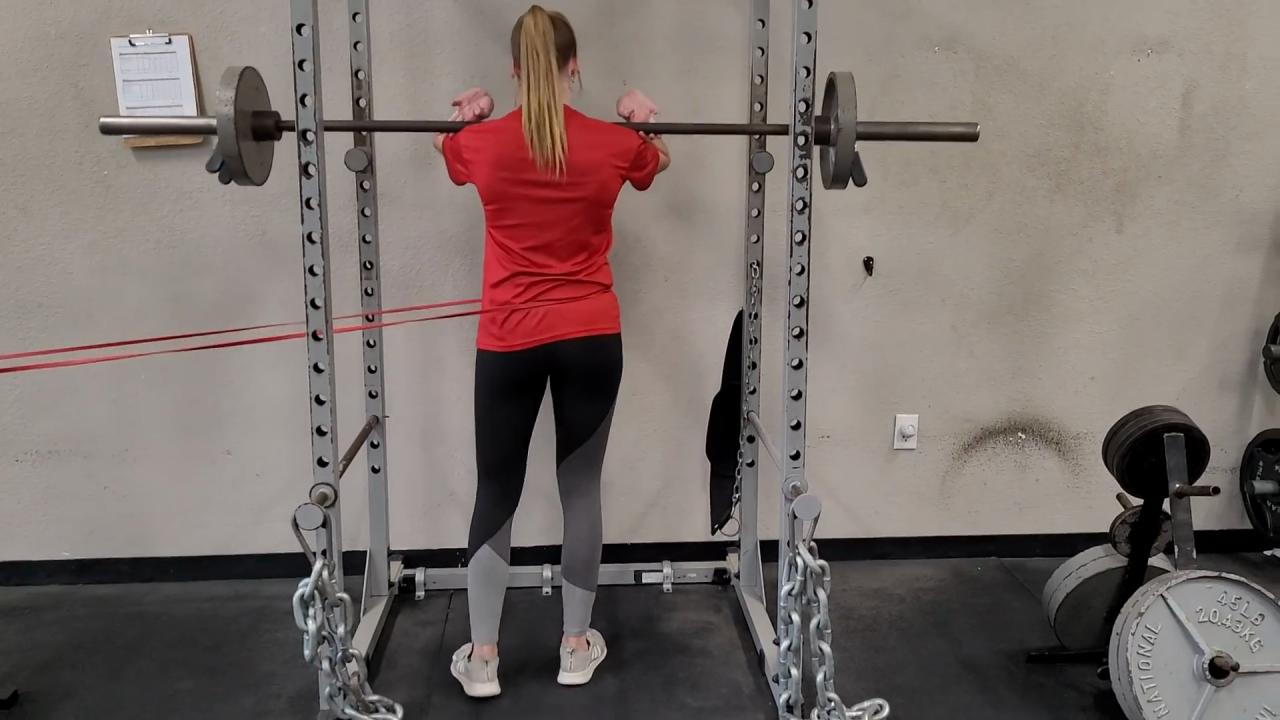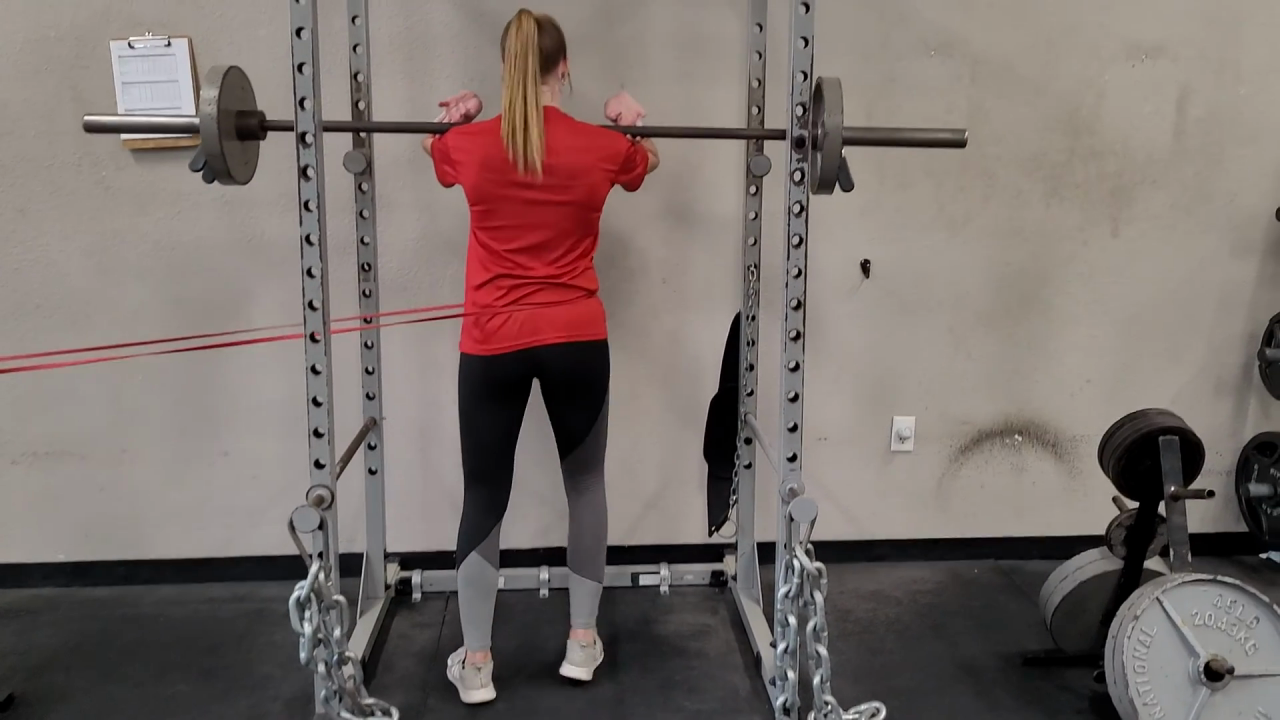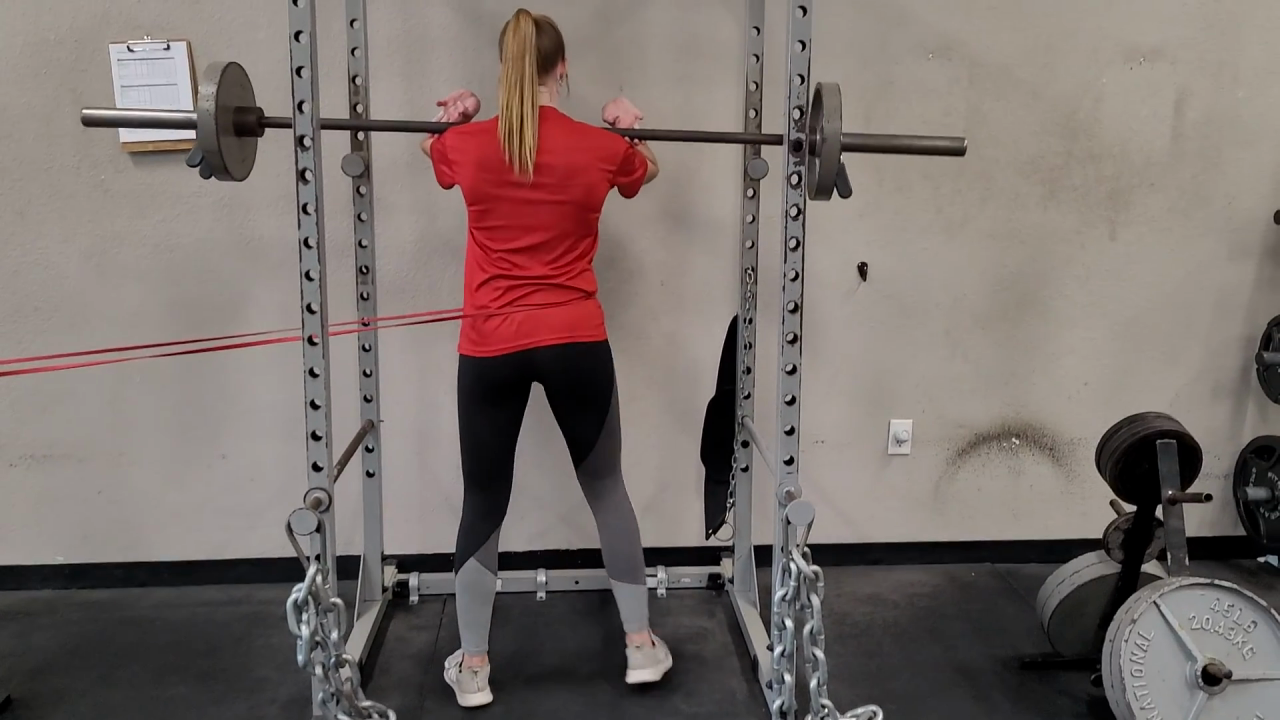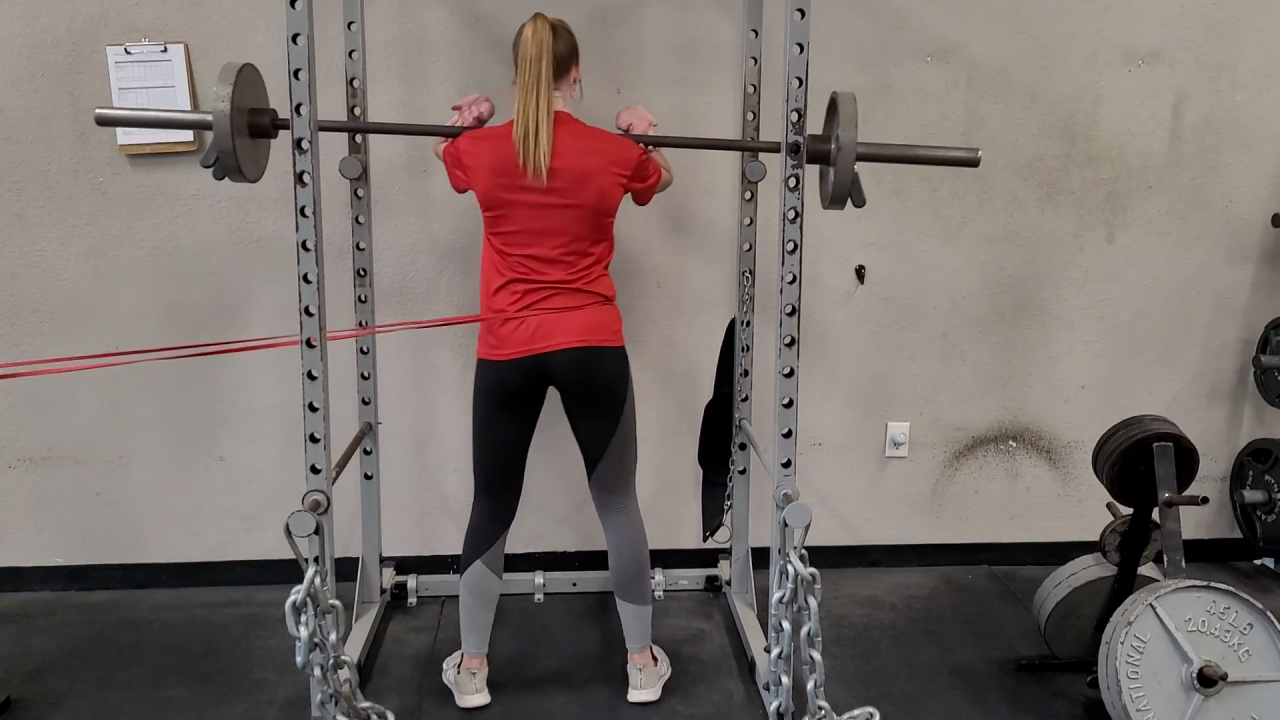
dt=0.2s
person 1, frame 1
left shoulder: (482, 144)
right shoulder: (614, 144)
left elbow: (449, 152)
right elbow: (657, 162)
left hip: (509, 341)
right hip: (591, 339)
left knee: (496, 493)
right knee: (581, 490)
left ankle: (481, 657)
right ankle: (576, 644)
person 1, frame 2
left shoulder: (469, 145)
right shoulder: (603, 146)
left elbow: (438, 152)
right elbow: (646, 163)
left hip: (492, 345)
right hip: (576, 340)
left knee: (484, 499)
right knee: (583, 485)
left ankle: (475, 662)
right ankle: (583, 640)
person 1, frame 3
left shoulder: (465, 146)
right shoulder: (601, 148)
left elbow: (437, 152)
right elbow: (646, 170)
left hip: (490, 348)
right hip: (575, 343)
left knee: (483, 505)
right knee: (606, 491)
left ankle: (472, 666)
right ankle: (641, 645)
person 1, frame 4
left shoulder: (481, 150)
right shoulder: (615, 153)
left elbow: (449, 156)
right elbow: (660, 179)
left wrist: (465, 125)
left hip: (508, 353)
right hip: (593, 349)
left knee: (492, 508)
right knee: (617, 503)
left ankle: (472, 668)
right ankle: (641, 663)
